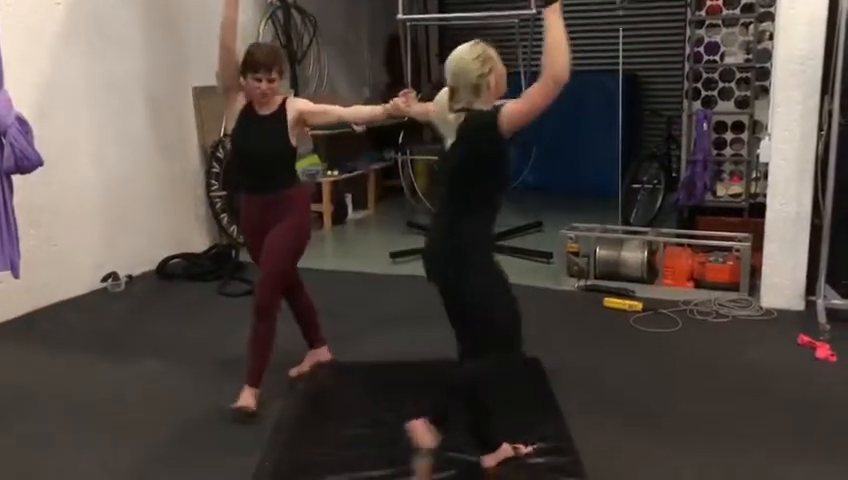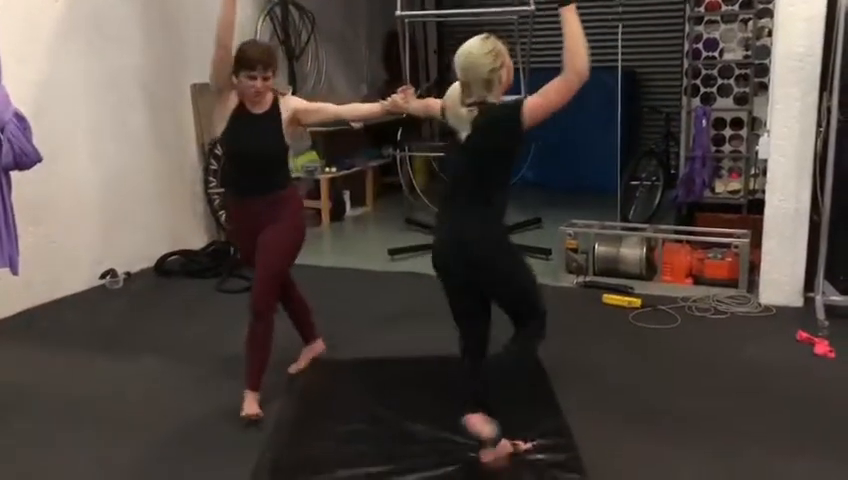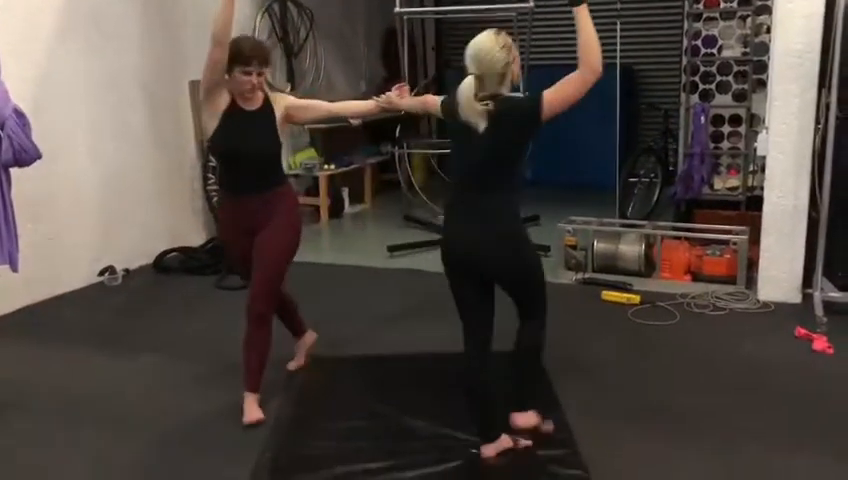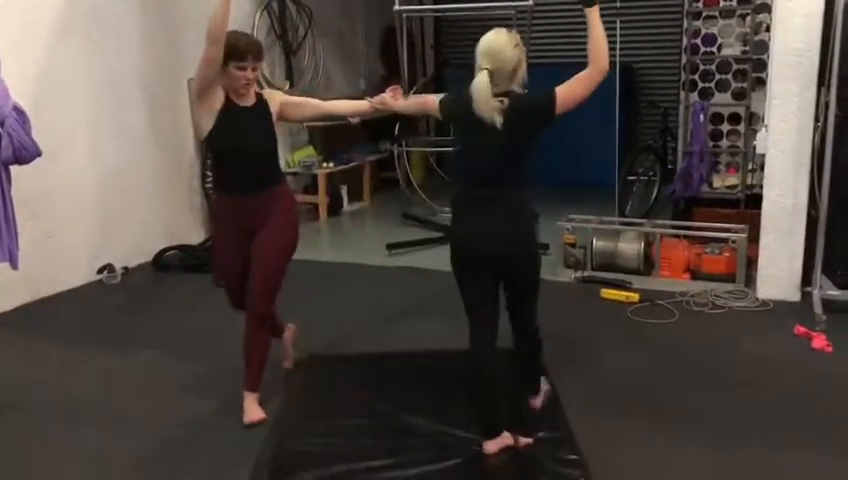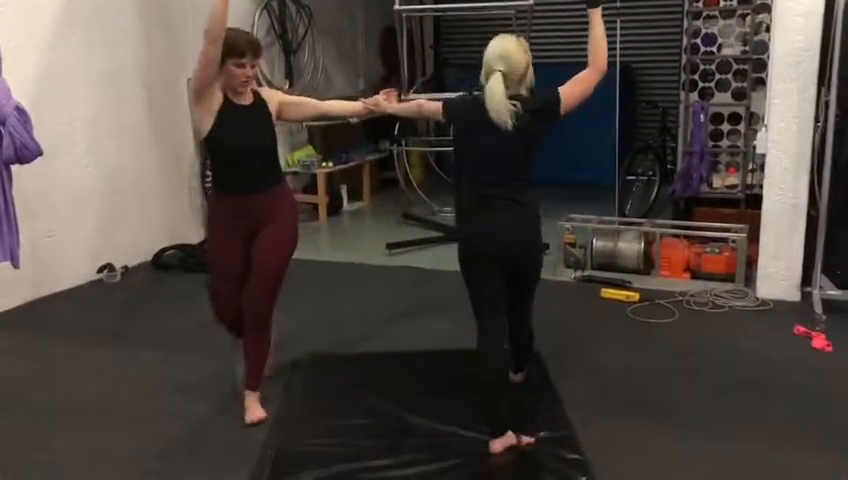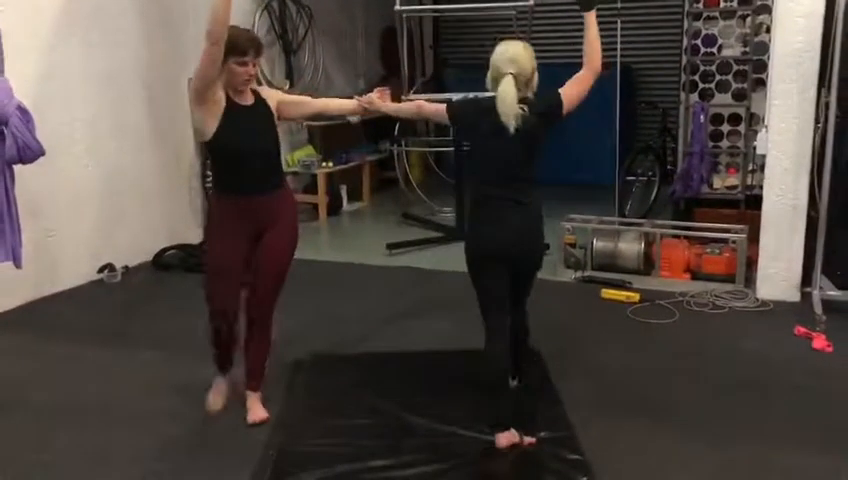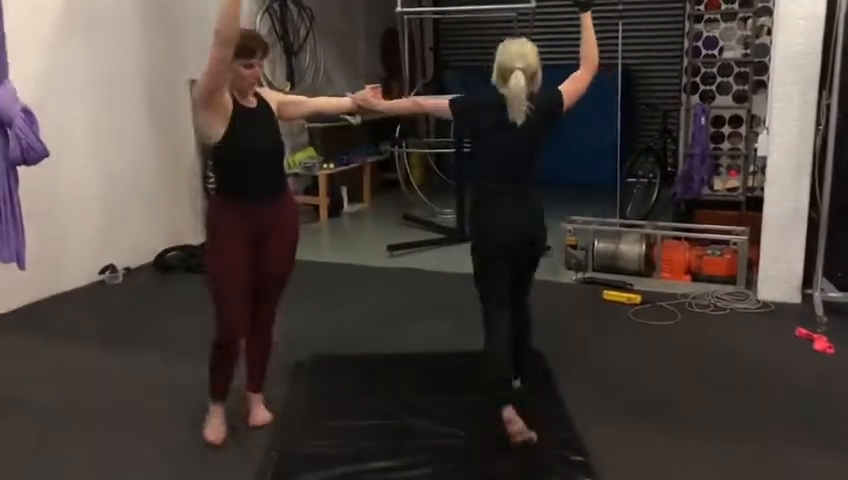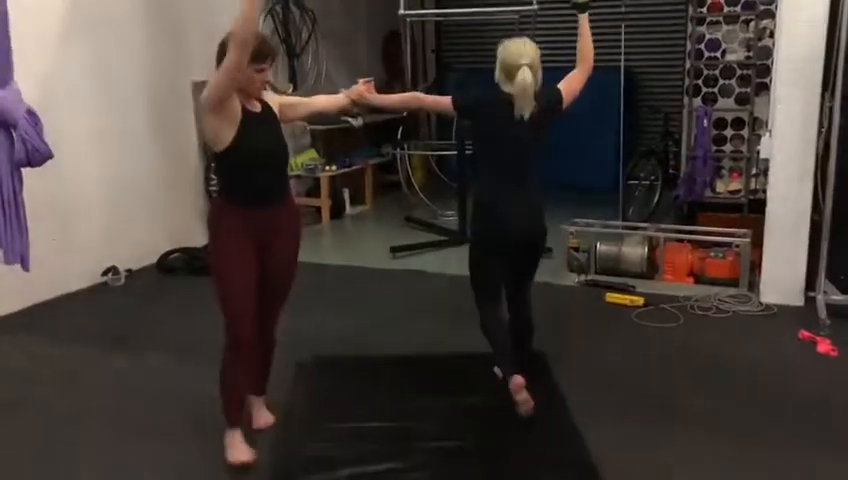
dt=0.1s
person 1, frame 1
left shoulder: (453, 118)
right shoulder: (488, 126)
left elbow: (428, 110)
right elbow: (553, 78)
left wrist: (414, 107)
left hip: (441, 250)
right hip: (467, 255)
left knee: (476, 347)
right knee: (502, 351)
left ankle: (490, 446)
right ankle: (429, 423)
person 1, frame 2
left shoulder: (460, 112)
right shoulder: (503, 119)
left elbow: (429, 105)
right elbow: (575, 74)
left wrist: (409, 103)
left hip: (448, 244)
right hip: (483, 247)
left knee: (473, 340)
right knee: (533, 322)
left ankle: (490, 442)
right ankle: (482, 412)
person 1, frame 3
left shoulder: (459, 107)
right shoulder: (519, 112)
left elbow: (424, 103)
right elbow: (590, 70)
left wrist: (403, 102)
left hip: (456, 237)
right hip: (501, 237)
left knee: (476, 332)
right knee: (534, 315)
left ankle: (491, 434)
right ankle: (525, 408)
person 1, frame 4
left shoulder: (461, 105)
right shoulder: (531, 109)
left elbow: (422, 102)
right elbow: (598, 67)
left wrist: (396, 103)
left hip: (466, 233)
right hip: (513, 231)
left knee: (481, 328)
right knee: (523, 315)
left ankle: (494, 431)
right ankle: (533, 390)
person 1, frame 5
left shoulder: (467, 108)
right shoulder: (538, 109)
left elbow: (423, 107)
right elbow: (597, 68)
left wrist: (391, 107)
left hip: (477, 233)
right hip: (522, 230)
left knee: (490, 325)
right knee: (520, 310)
left ankle: (502, 429)
right ankle: (520, 372)
person 1, frame 6
left shoulder: (473, 111)
right shoulder: (542, 112)
left elbow: (422, 109)
right elbow: (591, 68)
left wrist: (385, 107)
left hip: (485, 232)
right hip: (526, 229)
left knee: (495, 322)
right knee: (516, 308)
left ankle: (506, 425)
right ankle: (514, 373)
person 1, frame 7
left shoulder: (478, 107)
right shoulder: (544, 108)
left elbow: (421, 105)
right elbow: (588, 68)
left wrist: (379, 105)
left hip: (489, 223)
right hip: (530, 223)
left knee: (497, 311)
right knee: (519, 300)
left ankle: (508, 403)
right ankle: (513, 376)
person 1, frame 8
left shoulder: (481, 104)
right shoulder: (545, 104)
left elbow: (420, 101)
right elbow: (584, 66)
left wrist: (374, 100)
left hip: (492, 218)
right hip: (531, 219)
left knee: (489, 301)
right knee: (520, 297)
left ankle: (512, 375)
right ankle: (518, 372)
person 2, frame 1
left shoulder: (295, 110)
right shoulder: (234, 101)
left elbow: (344, 113)
right elbow: (226, 48)
left wrist: (386, 109)
left hip: (289, 209)
right hip: (251, 210)
left knee: (264, 298)
right knee: (286, 283)
left ankle: (251, 388)
right ankle: (318, 349)
person 2, frame 2
left shoulder: (288, 108)
right shoulder: (225, 101)
left elbow: (340, 111)
right elbow: (222, 46)
left wrist: (384, 107)
left hip: (282, 210)
right hip: (241, 211)
left knee: (261, 301)
right knee: (278, 284)
left ankle: (251, 392)
right ankle: (313, 342)
person 2, frame 3
left shoulder: (279, 105)
right shoulder: (214, 101)
left elbow: (334, 108)
right elbow: (218, 44)
left wrist: (381, 104)
left hip: (277, 210)
right hip: (233, 213)
left knee: (259, 302)
right knee: (264, 291)
left ankle: (250, 395)
right ankle: (304, 334)
person 2, frame 4
left shoulder: (272, 102)
right shoulder: (208, 98)
left elbow: (328, 107)
right elbow: (213, 40)
left wrist: (375, 104)
left hip: (275, 209)
right hip: (229, 212)
left knee: (259, 303)
right knee: (240, 298)
left ankle: (251, 395)
right ankle: (282, 332)
person 2, frame 5
left shoulder: (270, 101)
right shoulder: (205, 98)
left elbow: (323, 106)
right elbow: (212, 40)
left wrist: (368, 106)
left hip: (276, 210)
right hip: (228, 213)
left knee: (259, 306)
right knee: (225, 305)
left ankle: (251, 392)
right ankle: (257, 342)
person 2, frame 6
left shoulder: (269, 100)
right shoulder: (207, 99)
left elbow: (320, 105)
right elbow: (215, 40)
left wrist: (363, 104)
left hip: (277, 211)
right hip: (228, 215)
left knee: (260, 308)
right knee: (222, 311)
left ankle: (254, 392)
right ankle: (223, 375)
person 2, frame 7
left shoulder: (270, 101)
right shoulder: (211, 102)
left elbow: (316, 104)
right elbow: (225, 42)
left wrist: (357, 102)
left hip: (279, 217)
right hip: (231, 221)
left knee: (263, 316)
right knee: (230, 323)
left ankle: (255, 394)
right ankle: (216, 405)
person 2, frame 8
left shoulder: (272, 104)
right shoulder: (218, 106)
left elbow: (315, 103)
right elbow: (240, 45)
left wrist: (350, 97)
left hip: (281, 222)
right hip: (234, 226)
left knee: (266, 321)
right knee: (240, 331)
left ankle: (257, 398)
right ankle: (233, 429)
